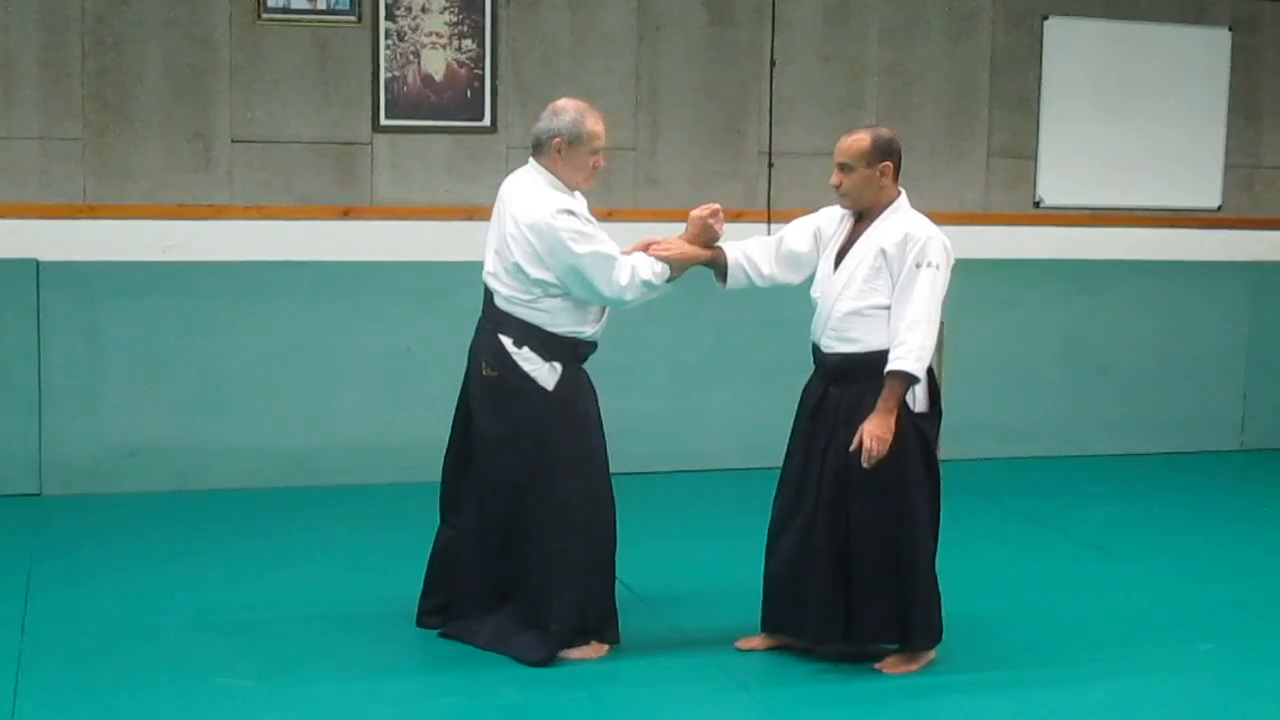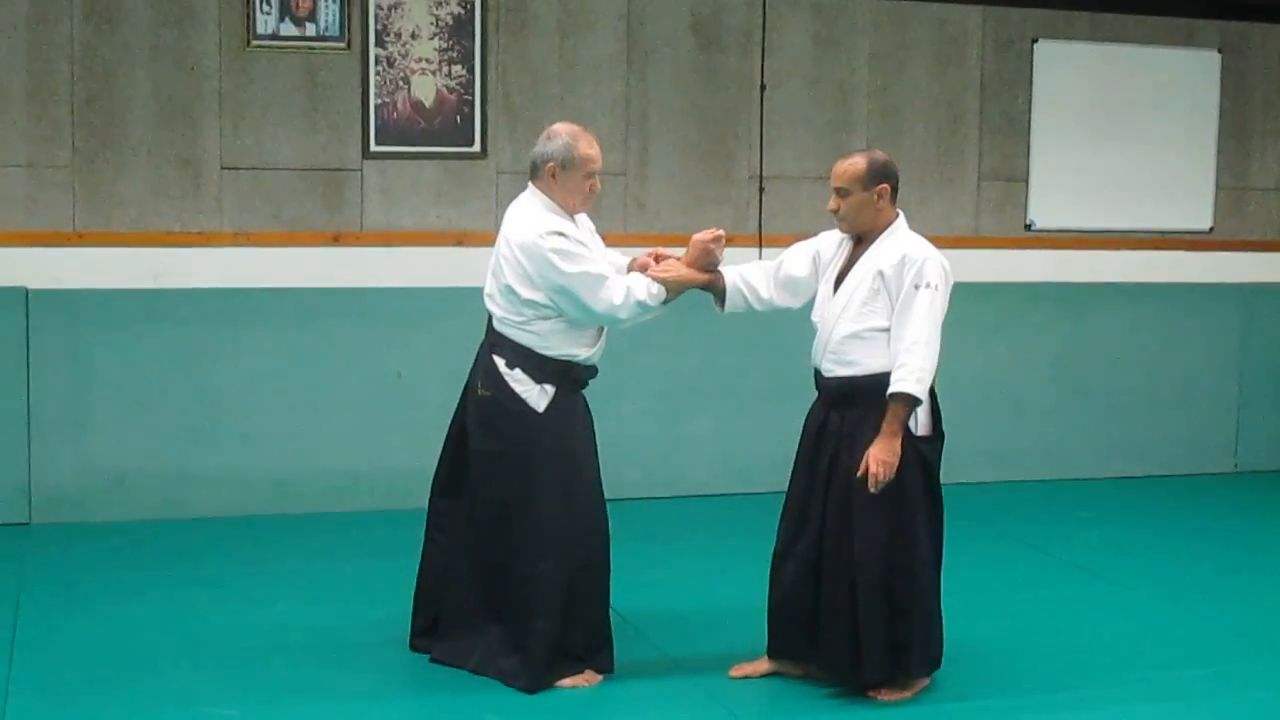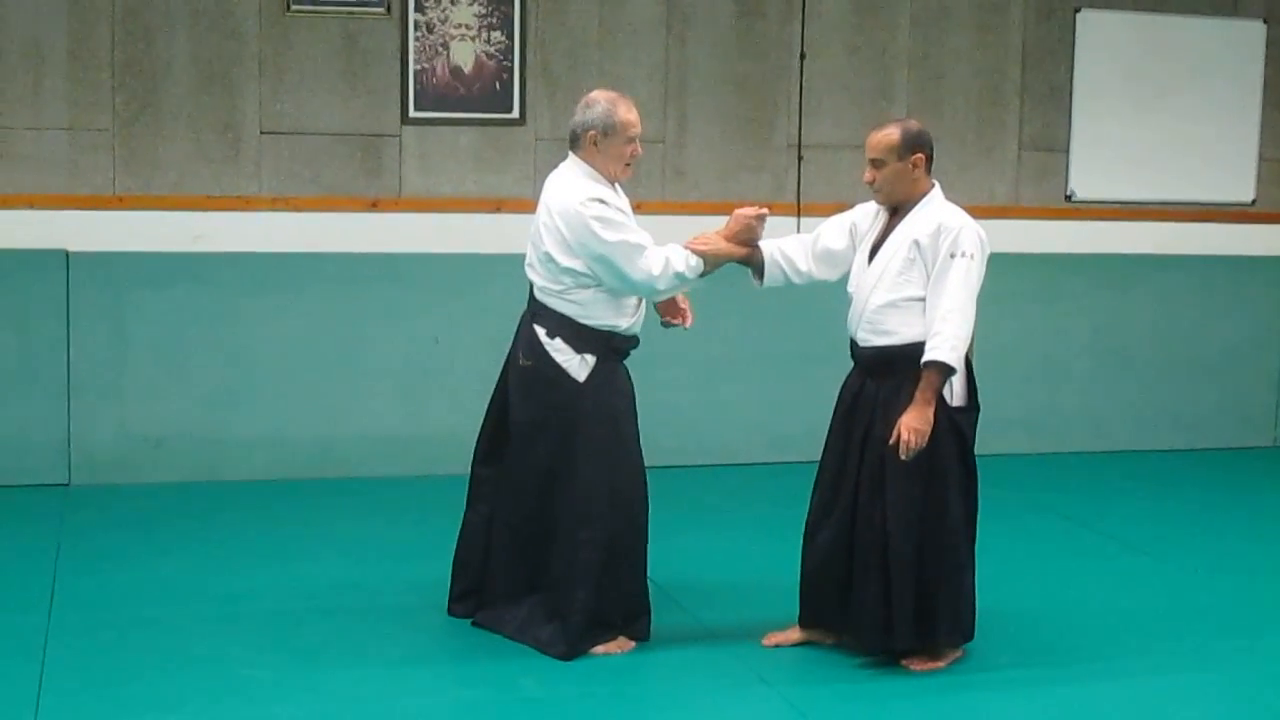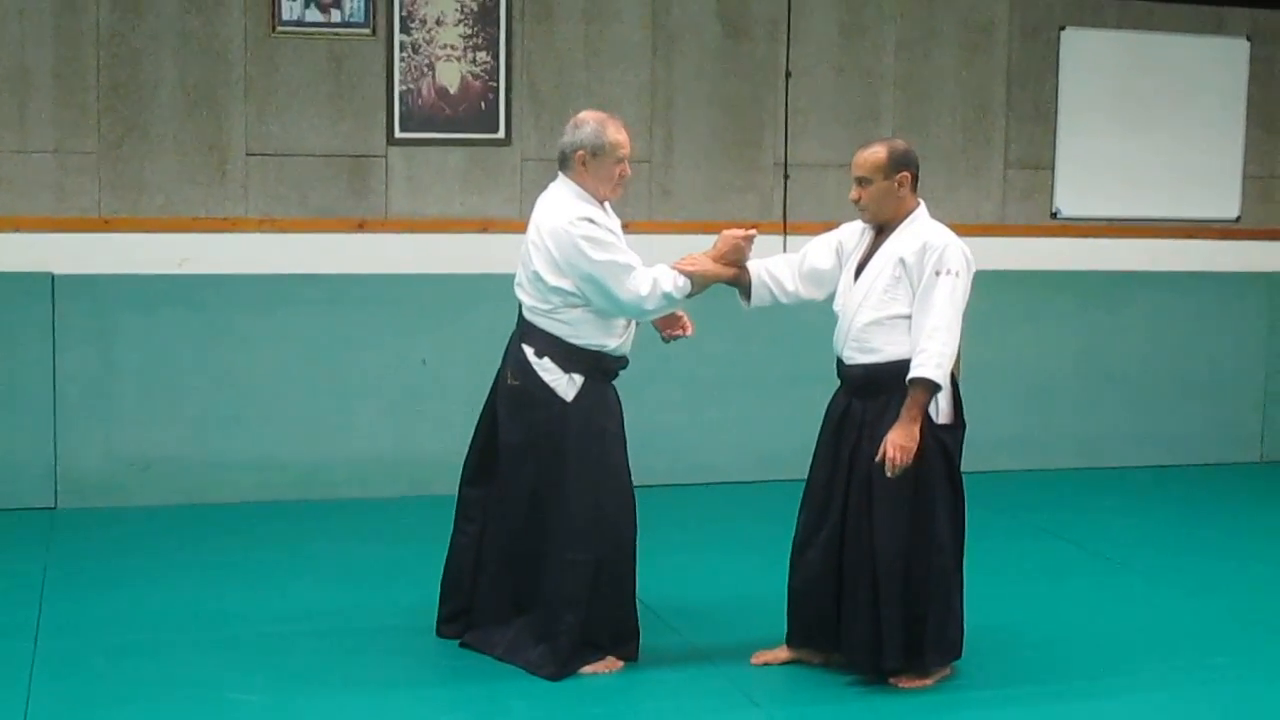
dt=1s
person 1, frame 1
left shoulder: (524, 185)
right shoulder: (549, 214)
left elbow: (581, 263)
right elbow: (617, 284)
left wrist: (626, 256)
right wrist: (687, 249)
left hip: (504, 354)
right hip: (535, 368)
left knee: (490, 485)
right knee: (568, 497)
left ankle: (462, 605)
right ankle: (560, 628)
person 1, frame 2
left shoulder: (554, 213)
right shoulder: (541, 235)
left elbow: (599, 268)
right elbow: (610, 301)
left wrist: (634, 265)
right wrist: (686, 269)
left hip: (507, 382)
right hip: (532, 392)
left knee: (480, 506)
right knee: (560, 523)
left ankle: (451, 627)
right ankle: (552, 656)
person 1, frame 3
left shoulder: (582, 183)
right shoulder: (582, 203)
left elbow: (622, 265)
right elbow: (648, 269)
left wrist: (660, 295)
right wrist: (726, 242)
left hip: (550, 351)
right hip: (574, 362)
left knee: (525, 475)
right knee: (599, 492)
left ankle: (492, 593)
right ankle: (585, 622)
person 1, frame 4
left shoulder: (577, 204)
right shoulder: (571, 222)
left elbow: (614, 286)
right elbow: (636, 289)
left wrist: (655, 312)
right wrist: (714, 263)
left hip: (541, 373)
right hip: (561, 383)
left knee: (515, 497)
right knee: (586, 512)
left ankle: (482, 615)
right ankle: (570, 644)
person 2, frame 1
left shoulder: (918, 238)
right shoulder: (832, 223)
left elbow: (915, 333)
right elbow: (769, 257)
left wrist: (885, 412)
right wrist: (700, 253)
left hip: (886, 394)
right hip: (829, 387)
left knee: (892, 521)
right knee: (804, 510)
left ankle: (916, 639)
right ankle: (794, 624)
person 2, frame 2
left shoulder: (916, 260)
right shoulder: (831, 247)
left elbow: (916, 355)
right elbow: (768, 281)
left wrist: (890, 435)
right wrist: (699, 277)
left hip: (888, 416)
right hip: (833, 412)
left knee: (890, 548)
right knee: (808, 536)
left ankle: (906, 668)
right ankle: (794, 651)
person 2, frame 3
left shoulder: (952, 229)
right shoulder: (867, 218)
left elbow: (949, 324)
right elbow: (806, 254)
left wrist: (923, 403)
right wrist: (739, 250)
left hip: (922, 386)
right hip: (868, 381)
left knee: (922, 516)
right knee: (840, 505)
left ankle: (938, 637)
right ankle: (825, 620)
person 2, frame 4
left shoulder: (938, 247)
right shoulder: (853, 237)
left elbow: (936, 342)
right elbow: (793, 273)
left wrist: (909, 421)
right wrist: (727, 271)
left hip: (910, 405)
right hip: (854, 400)
left knee: (910, 535)
right knee: (828, 523)
left ankle: (927, 655)
right ankle: (815, 638)
